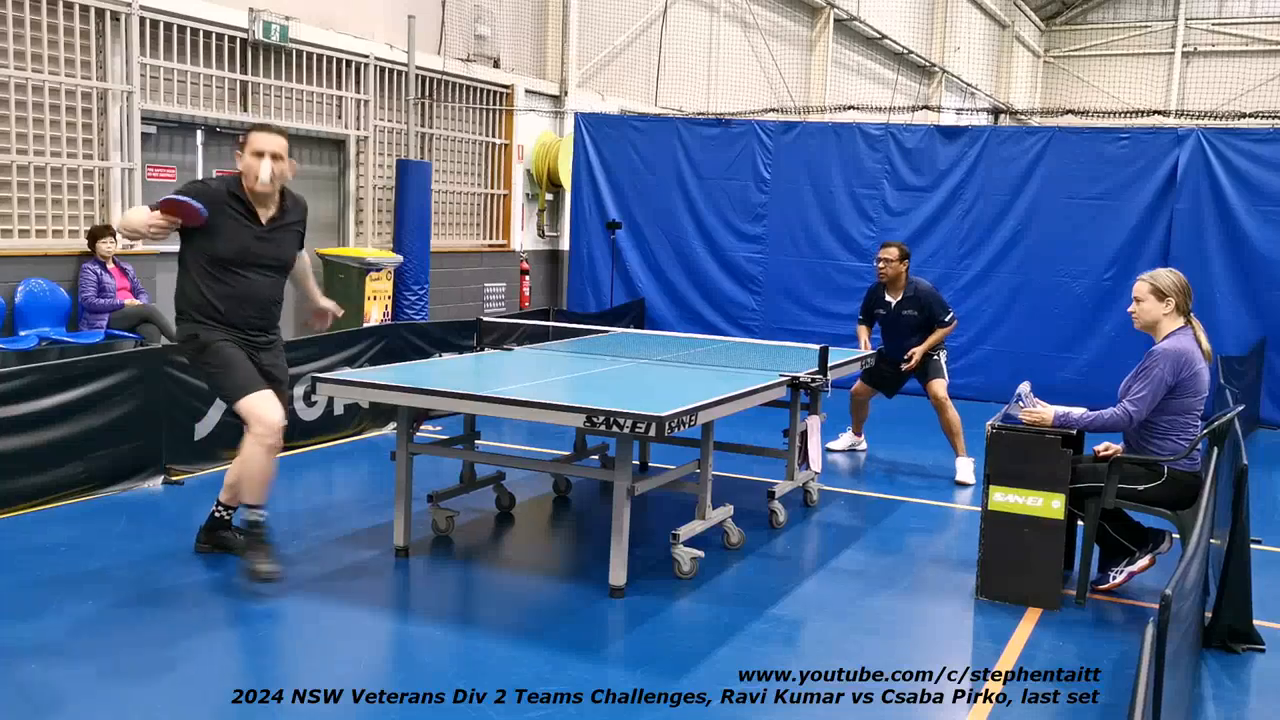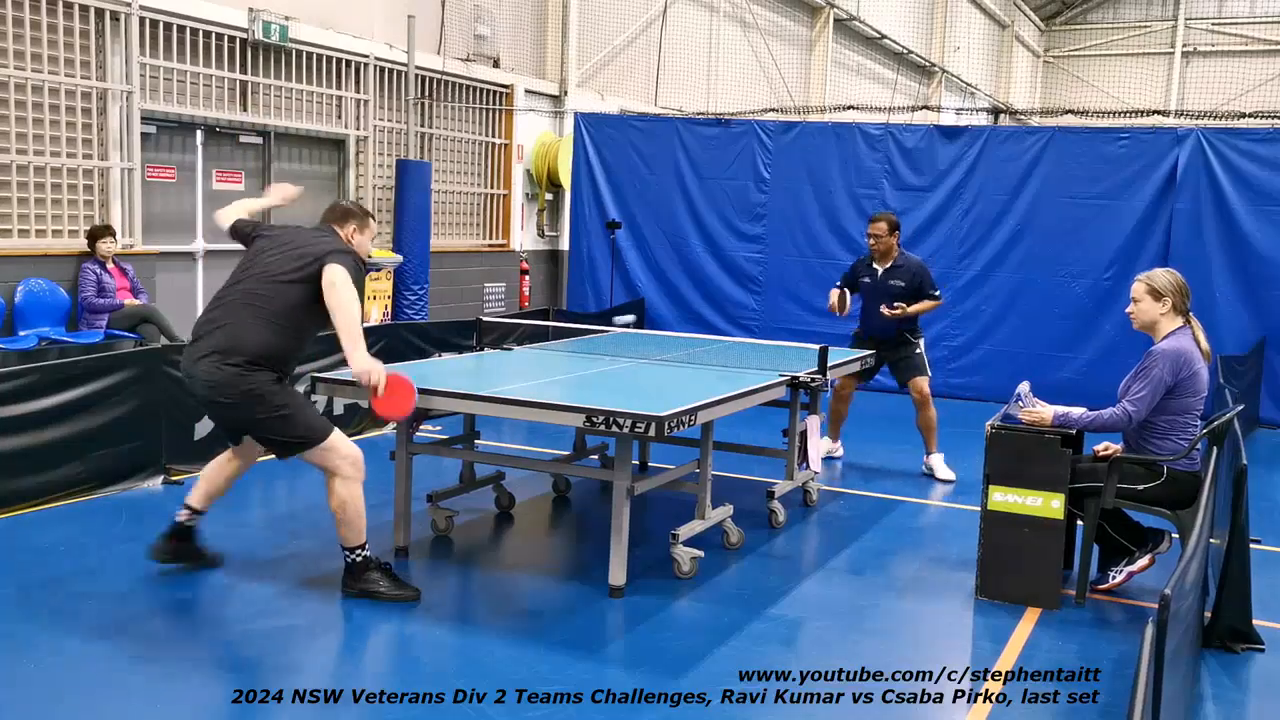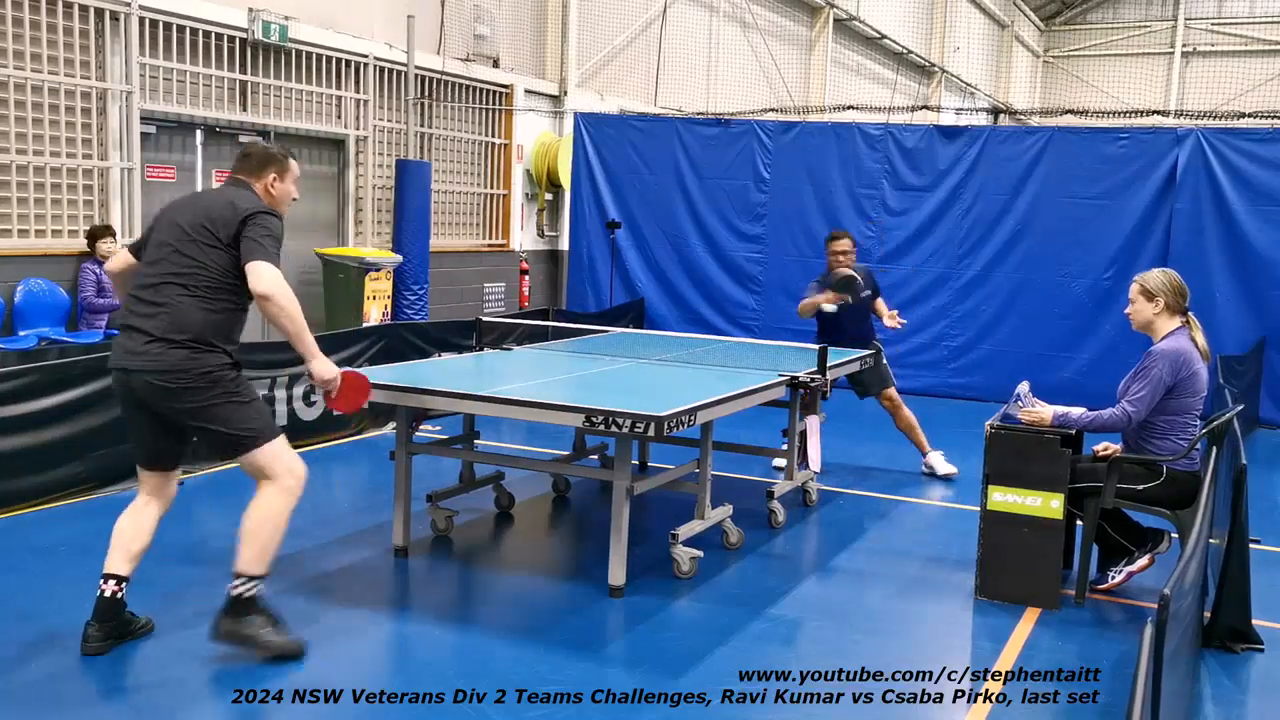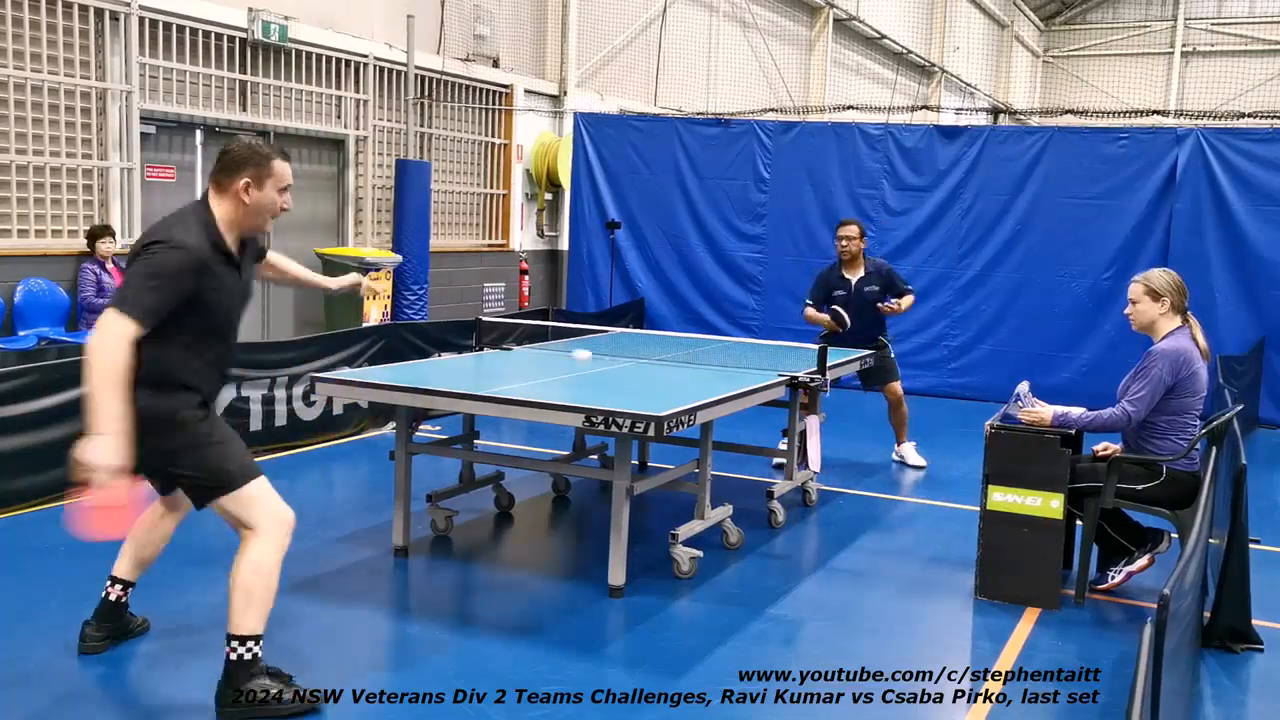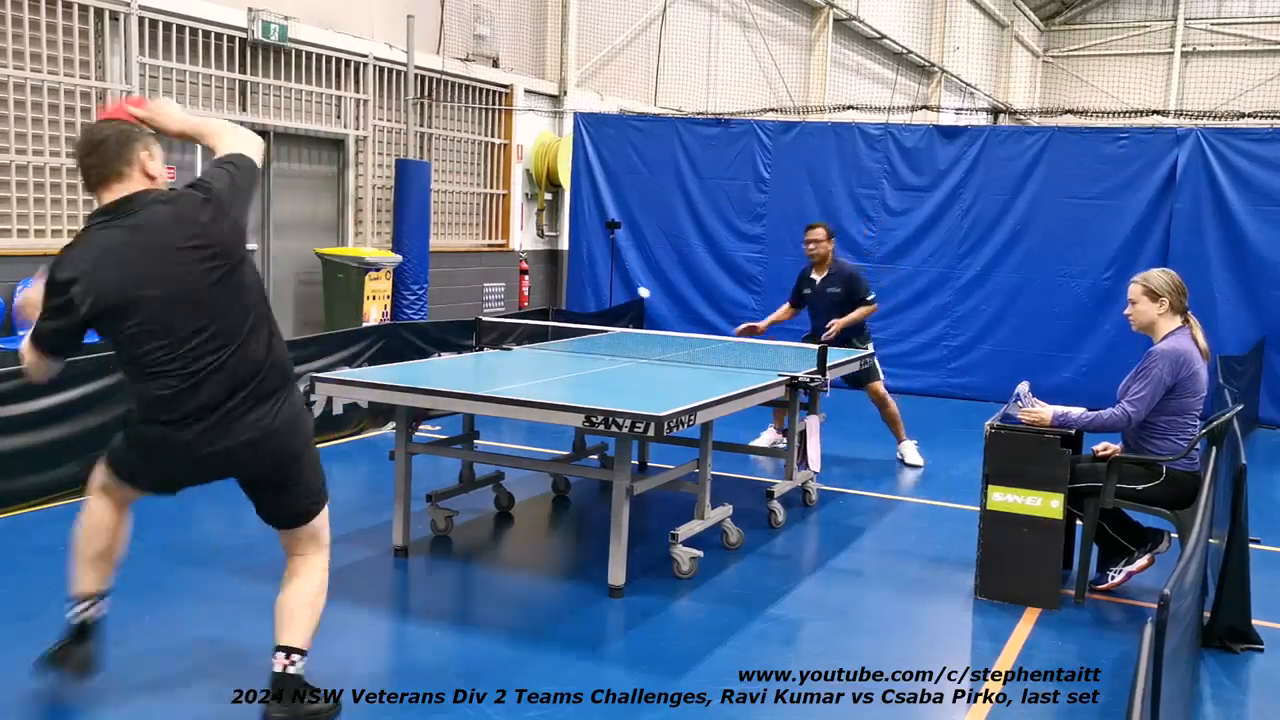
dt=0.4s
person 1, frame 1
left shoulder: (294, 210)
right shoulder: (208, 194)
right elbow: (134, 219)
left wrist: (315, 298)
right wrist: (151, 223)
left hip: (264, 341)
right hip: (212, 336)
left knee: (264, 437)
right knee: (268, 421)
left ankle: (218, 524)
right ankle: (256, 531)
person 1, frame 2
left shoulder: (277, 236)
right shoulder: (340, 253)
left elbow: (226, 216)
right elbow: (337, 284)
left wrist: (271, 198)
right wrist: (358, 354)
left hip: (203, 363)
right hip: (245, 378)
left knee: (243, 450)
right knee: (345, 463)
left ankle: (180, 533)
right ankle: (361, 570)
person 1, frame 3
left shoulder: (179, 209)
right shoulder: (257, 216)
left elbow: (119, 268)
right elbow: (266, 288)
right wrist: (314, 357)
left hip: (130, 362)
right hip: (192, 367)
left knee: (156, 491)
right knee: (285, 475)
left ankle: (106, 616)
right ankle: (243, 607)
person 1, frame 4
left shoulder: (230, 233)
right shoulder: (186, 248)
left elbow: (262, 261)
right elbow: (109, 336)
left wrist: (329, 282)
right wrist: (109, 432)
left hip: (170, 402)
right hip: (163, 406)
left knee: (171, 502)
right knee: (270, 523)
left ankle: (108, 617)
person 1, frame 5
left shoulder: (76, 267)
right shoulder: (207, 206)
left elbow: (39, 366)
right elbow: (244, 142)
left wrist: (36, 312)
right wrist: (173, 116)
left hip: (173, 437)
right hip: (273, 420)
left knee: (110, 485)
right knee: (310, 549)
left ankle: (82, 631)
person 2, frame 1
left shoulder: (1169, 353)
right shoulder: (1179, 344)
left elbow: (1128, 415)
left wrist: (1059, 417)
right wrist: (1124, 447)
left hip: (1168, 476)
right hip: (1162, 463)
left knee: (1066, 481)
left ankle: (1144, 542)
right ankle: (1119, 558)
person 2, frame 2
left shoulder: (1168, 353)
right shoulder: (1178, 345)
left elbow: (1127, 415)
left wrist: (1058, 417)
right wrist: (1124, 446)
left hip: (1168, 475)
right hip: (1161, 462)
left knee: (1066, 481)
left ankle: (1143, 542)
right ankle: (1118, 557)
person 2, frame 3
left shoulder: (1167, 353)
right shoulder: (1177, 345)
left elbow: (1127, 416)
left wrist: (1058, 417)
right wrist: (1123, 446)
left hip: (1167, 476)
right hip: (1161, 463)
left knee: (1065, 480)
left ankle: (1142, 543)
right ankle: (1119, 557)
person 2, frame 4
left shoulder: (1167, 353)
right shoulder: (1177, 345)
left elbow: (1127, 415)
left wrist: (1058, 417)
right wrist: (1123, 446)
left hip: (1167, 475)
right hip: (1161, 462)
left knee: (1065, 480)
left ankle: (1142, 542)
right ankle: (1118, 556)
person 2, frame 5
left shoulder: (1168, 353)
right shoulder: (1177, 345)
left elbow: (1127, 416)
left wrist: (1058, 417)
right wrist: (1123, 446)
left hip: (1167, 476)
right hip: (1161, 463)
left knee: (1064, 480)
left ankle: (1142, 542)
right ankle: (1119, 556)
person 3, frame 1
left shoulder: (924, 292)
right shoulder: (875, 292)
left elbow: (948, 324)
right elbow: (864, 321)
left wrist: (923, 349)
right wrist: (864, 340)
left hip: (927, 354)
right hip: (891, 355)
left knee: (939, 398)
right knee: (858, 393)
left ankle: (963, 460)
right ankle: (856, 437)
person 3, frame 2
left shoulder: (914, 267)
right shoulder: (861, 265)
left elbow: (935, 300)
right elbow: (838, 288)
left wrist: (908, 312)
right wrist: (835, 298)
left hip: (904, 341)
right hip: (867, 340)
left knee: (922, 394)
right knee: (842, 389)
left ankle: (933, 458)
right ankle: (832, 442)
person 3, frame 3
left shoulder: (865, 274)
right shoulder: (821, 285)
right elbow: (803, 310)
left wrist: (885, 315)
right wrist: (823, 300)
left hip: (865, 350)
left knee: (893, 401)
left ankle: (930, 456)
person 3, frame 4
left shoulder: (883, 271)
right shoulder: (827, 276)
left elbow: (909, 296)
right elbow: (809, 310)
left wrist: (900, 308)
right wrist: (821, 319)
left hip: (874, 345)
right hip: (835, 344)
left knee: (896, 394)
left ankle: (903, 447)
right ankle: (790, 443)
person 3, frame 5
left shoulder: (847, 273)
right shoulder: (805, 276)
left elbow: (871, 305)
right elbow: (792, 306)
left wrist: (843, 323)
right wrist: (765, 323)
left hip: (852, 342)
right hip: (818, 340)
left knee: (878, 392)
left ankle: (904, 444)
right ankle: (776, 433)
